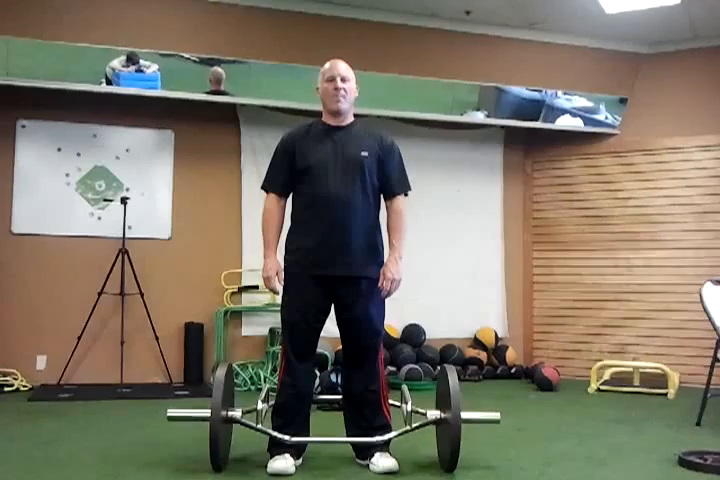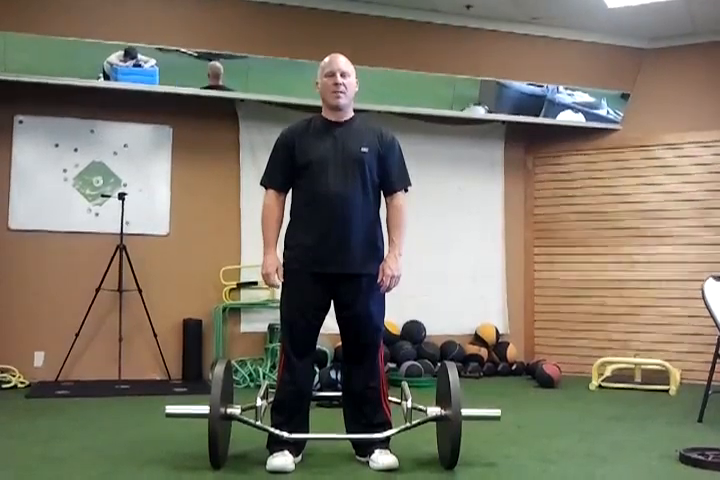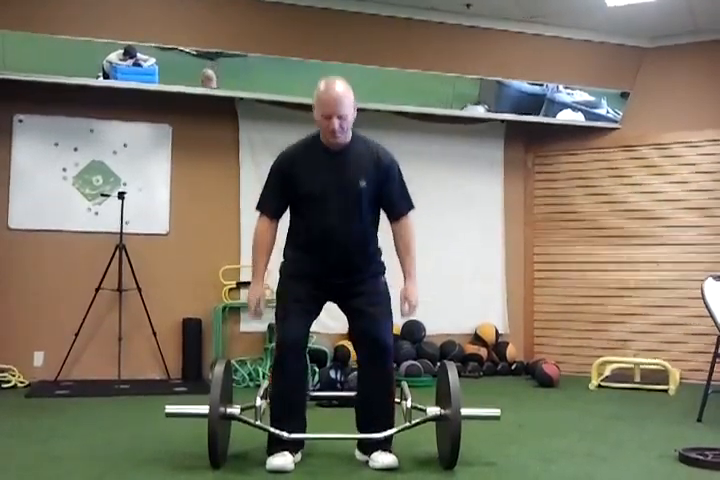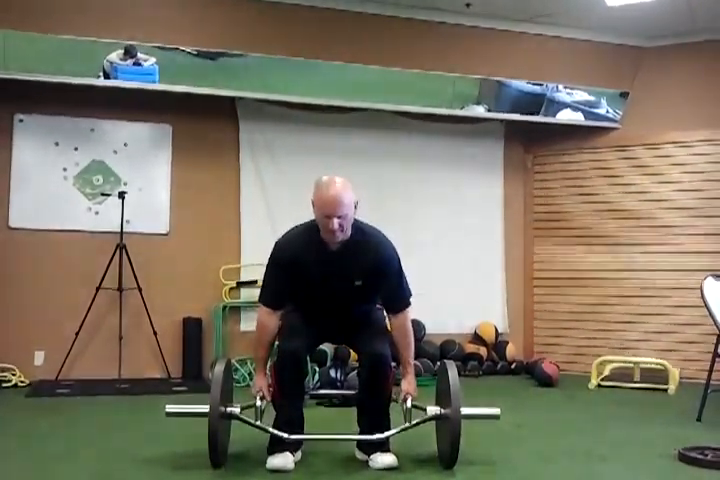
dt=0.7s
person 1, frame 1
left shoulder: (379, 144)
right shoulder: (295, 141)
left elbow: (396, 201)
right elbow: (275, 199)
left wrist: (395, 257)
right wrist: (270, 254)
left hip: (363, 269)
right hip: (305, 268)
left knee: (365, 356)
right knee: (296, 355)
left ankle: (372, 444)
right ankle: (286, 445)
person 1, frame 2
left shoulder: (380, 139)
right shoulder: (295, 137)
left elbow: (396, 198)
right elbow: (274, 195)
left wrist: (395, 254)
right wrist: (270, 252)
left hip: (363, 267)
right hip: (304, 265)
left knee: (365, 354)
right knee: (296, 353)
left ankle: (372, 441)
right ankle: (285, 443)
person 1, frame 3
left shoulder: (378, 159)
right shoulder: (292, 159)
left elbow: (401, 219)
right elbow: (268, 219)
left wrist: (410, 279)
right wrist: (258, 279)
left hip: (363, 273)
right hip: (303, 273)
left knee: (378, 345)
right knee: (289, 344)
left ankle: (375, 442)
right ankle: (285, 443)
person 1, frame 4
left shoulder: (379, 248)
right shoulder: (290, 246)
left elbow: (399, 313)
right elbow: (270, 311)
left wrist: (408, 373)
right wrist: (259, 372)
left hip: (361, 316)
right hip: (306, 314)
left knee: (378, 356)
right knee: (288, 352)
left ankle: (373, 442)
right ankle: (285, 443)
